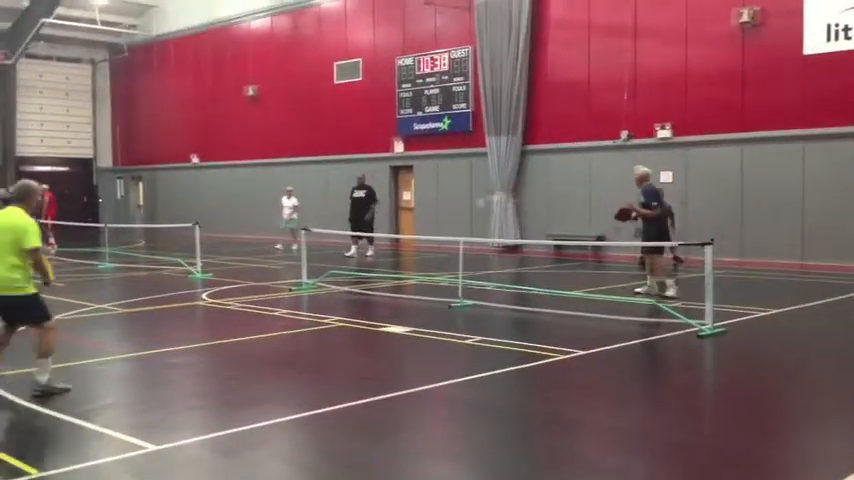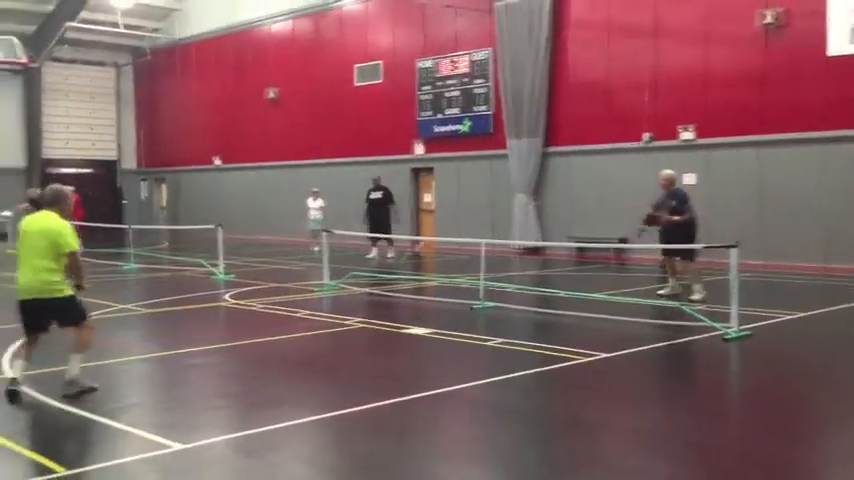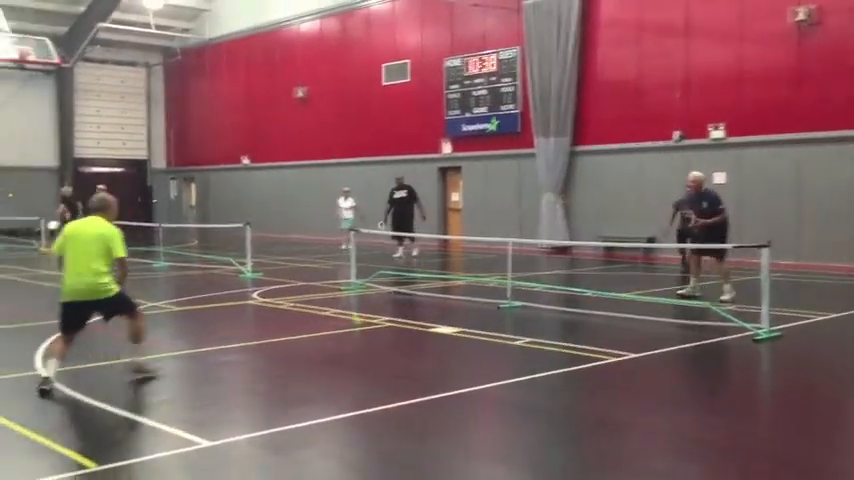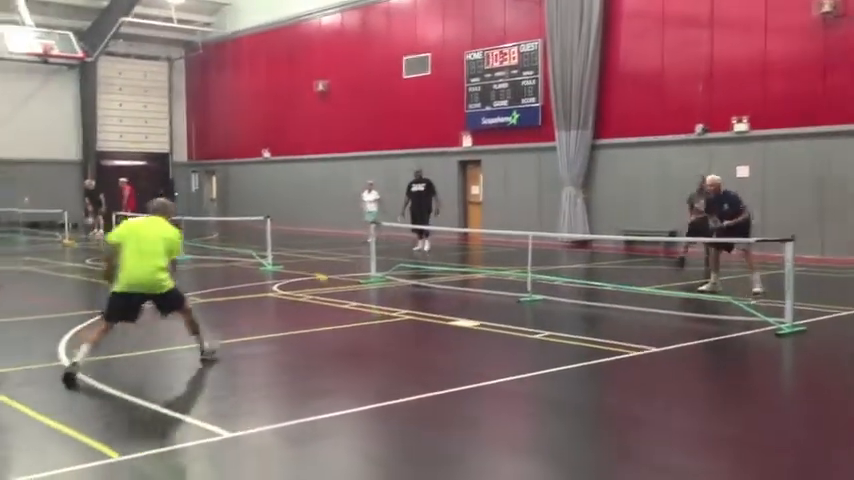
dt=0.2s
person 1, frame 1
right shoulder: (25, 222)
right elbow: (36, 257)
right wrist: (47, 276)
right hip: (18, 287)
right knee: (47, 327)
right ankle: (42, 382)
person 1, frame 2
left shoulder: (25, 222)
right shoulder: (62, 226)
left elbow: (28, 256)
right elbow: (74, 261)
right wrist: (79, 281)
left hip: (26, 290)
right hip: (54, 290)
left knee: (31, 338)
right knee: (84, 327)
left ankle: (14, 380)
right ankle: (72, 378)
person 1, frame 3
left shoulder: (69, 228)
right shoulder: (111, 231)
left elbow: (61, 259)
right elbow: (122, 265)
right wrist: (119, 281)
left hip: (71, 292)
right hip: (102, 289)
left knee: (65, 337)
right knee: (135, 315)
left ankle: (48, 377)
right ankle: (137, 365)
person 1, frame 4
left shoulder: (129, 223)
right shoulder: (172, 232)
left elbow: (110, 251)
right elbow: (172, 265)
left wrist: (110, 273)
left hip: (126, 283)
right hip: (157, 283)
left knee: (104, 325)
right knee: (185, 310)
left ankle: (76, 362)
right ankle: (204, 349)
person 2, frame 1
left shoulder: (650, 190)
right shoulder: (646, 190)
left elbow: (656, 212)
left wrist: (637, 209)
right wrist: (636, 213)
left hip: (656, 227)
right hip: (650, 227)
left knee: (655, 255)
right knee: (647, 255)
left ankle: (671, 286)
right ankle: (651, 285)
person 2, frame 2
left shoulder: (680, 195)
right shoulder: (665, 195)
left elbow: (689, 216)
right elbow: (663, 211)
left wrist: (672, 219)
right wrist: (661, 218)
left hip: (685, 230)
right hip: (672, 230)
left knee: (687, 260)
right knee: (667, 256)
left ankle: (699, 290)
right ankle: (673, 286)
person 2, frame 3
left shoulder: (711, 196)
right shoulder: (690, 196)
left elbow: (723, 215)
right elbow: (693, 213)
left wrist: (706, 222)
right wrist: (692, 221)
left hip: (717, 229)
right hip: (703, 230)
left knee: (718, 259)
right knee: (694, 255)
left ankle: (728, 291)
right ankle: (693, 287)
person 2, frame 4
left shoulder: (731, 196)
right shoulder: (709, 200)
left elbow: (745, 215)
right elbow: (711, 215)
left wrist: (730, 223)
right wrist: (715, 224)
left hip: (740, 225)
right hip: (724, 227)
left knee: (744, 249)
right knee: (714, 250)
left ankle: (757, 283)
right ankle: (714, 283)
